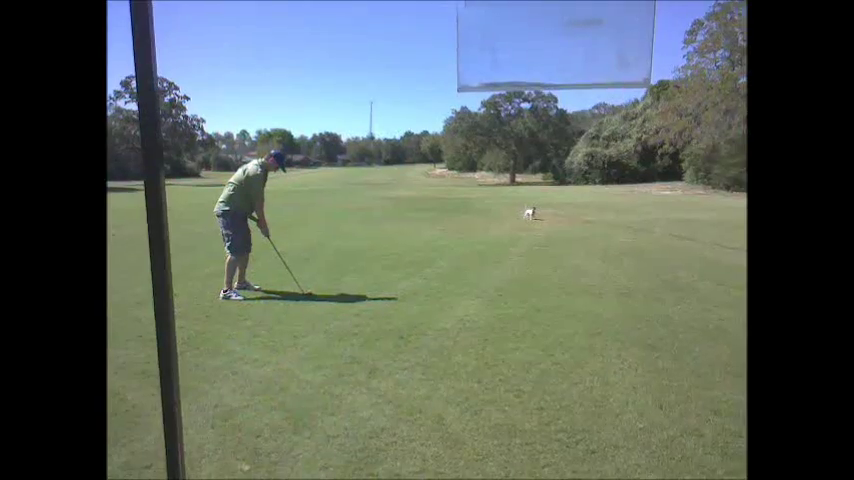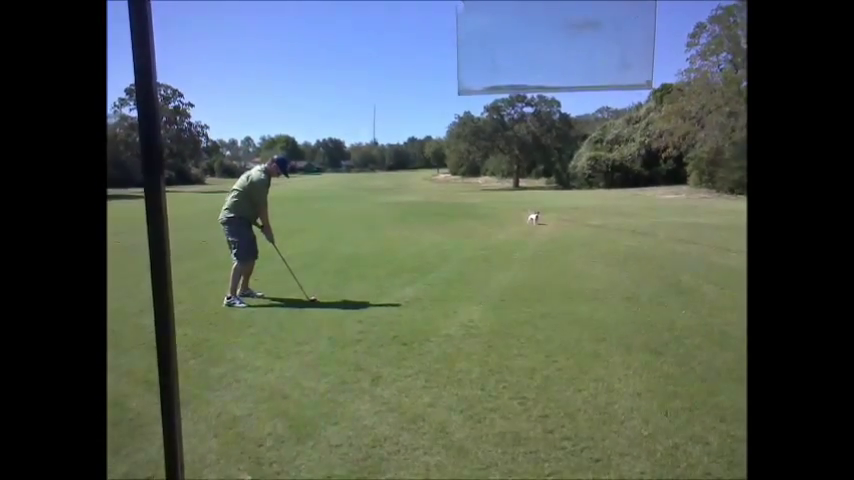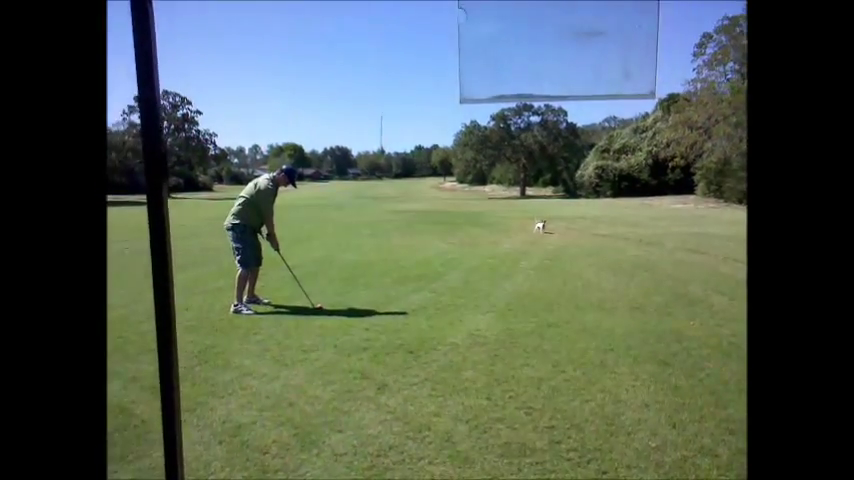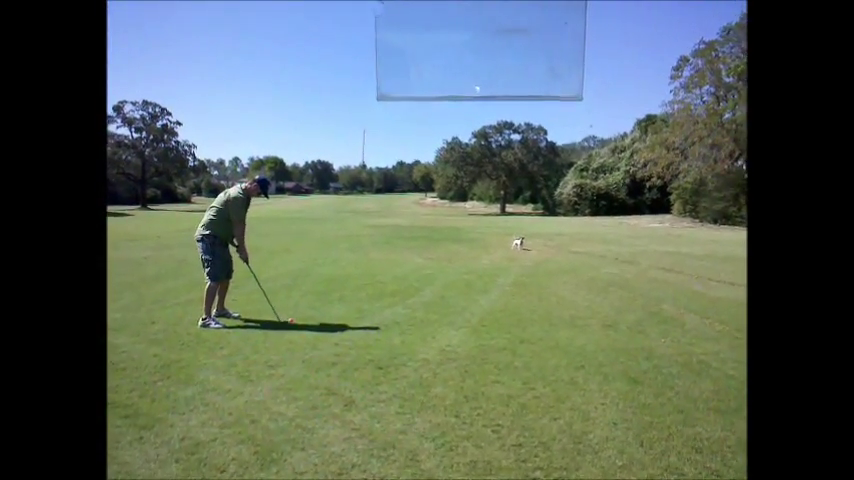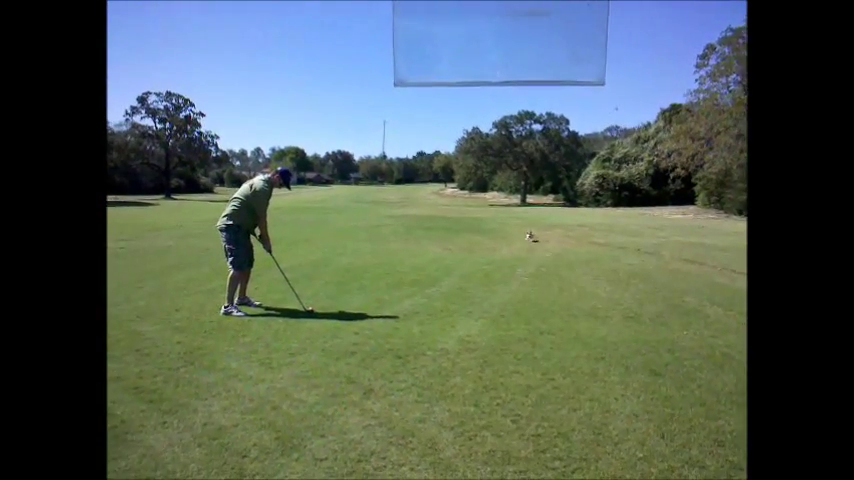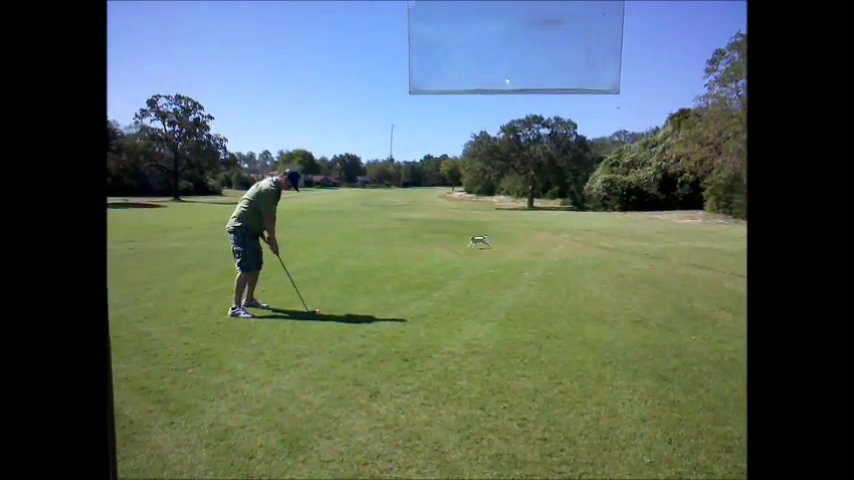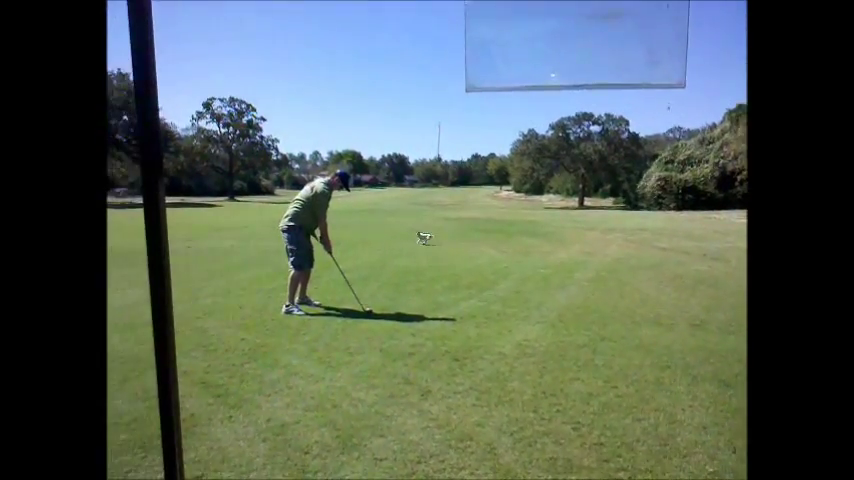
dt=0.7s
person 1, frame 1
left shoulder: (257, 167)
right shoulder: (256, 172)
left elbow: (255, 199)
right elbow: (257, 201)
left wrist: (260, 220)
right wrist: (263, 223)
left hip: (236, 211)
right hip: (229, 211)
left knee: (245, 248)
right knee: (235, 251)
left ankle: (241, 282)
right ankle: (227, 290)
person 1, frame 2
left shoulder: (260, 174)
right shoulder: (260, 178)
left elbow: (259, 205)
right elbow: (261, 207)
left wrist: (264, 226)
right wrist: (267, 229)
left hip: (241, 218)
right hip: (233, 218)
left knee: (251, 255)
right knee: (242, 257)
left ankle: (243, 289)
right ankle: (231, 297)
person 1, frame 3
left shoulder: (269, 183)
right shoulder: (266, 186)
left elbow: (267, 214)
right elbow: (268, 215)
left wrist: (269, 234)
right wrist: (273, 237)
left hip: (247, 225)
right hip: (239, 225)
left knee: (255, 262)
right knee: (246, 265)
left ankle: (250, 296)
right ankle: (237, 304)
person 1, frame 4
left shoulder: (244, 196)
right shoulder: (237, 195)
left elbow: (241, 224)
right elbow: (237, 225)
left wrist: (240, 246)
right wrist: (242, 248)
left hip: (219, 238)
right hip: (209, 237)
left knee: (226, 274)
right knee: (215, 277)
left ankle: (220, 309)
right ankle: (206, 318)
person 1, frame 5
left shoulder: (261, 182)
right shoulder: (262, 187)
left elbow: (259, 215)
right elbow: (262, 217)
left wrist: (262, 235)
right wrist: (266, 239)
left hip: (240, 226)
right hip: (232, 226)
left knee: (247, 263)
right knee: (238, 266)
left ankle: (242, 297)
right ankle: (228, 306)
person 1, frame 6
left shoulder: (274, 188)
right shoulder: (268, 188)
left elbow: (270, 217)
right elbow: (267, 218)
left wrist: (270, 237)
right wrist: (273, 240)
left hip: (250, 229)
right hip: (240, 228)
left knee: (256, 266)
right knee: (245, 268)
left ankle: (249, 299)
right ankle: (235, 307)
person 1, frame 7
left shoulder: (320, 184)
right shoulder: (322, 190)
left elbow: (318, 217)
right elbow: (321, 219)
left wrist: (322, 236)
right wrist: (326, 240)
left hip: (300, 227)
right hip: (294, 227)
left knee: (307, 264)
right knee: (298, 266)
left ankle: (302, 297)
right ankle: (289, 304)
